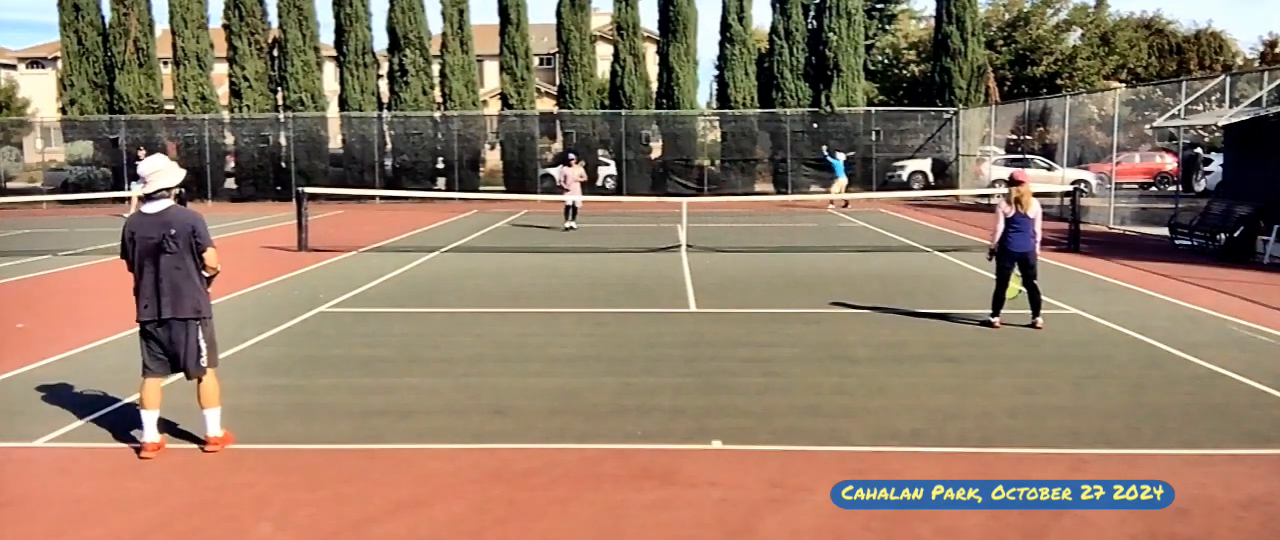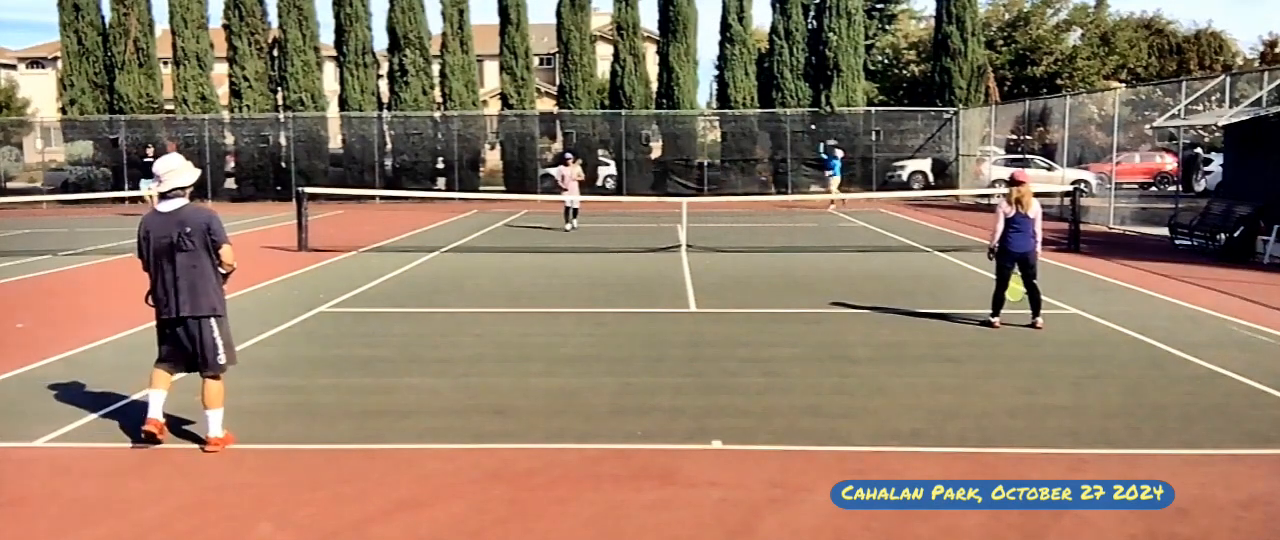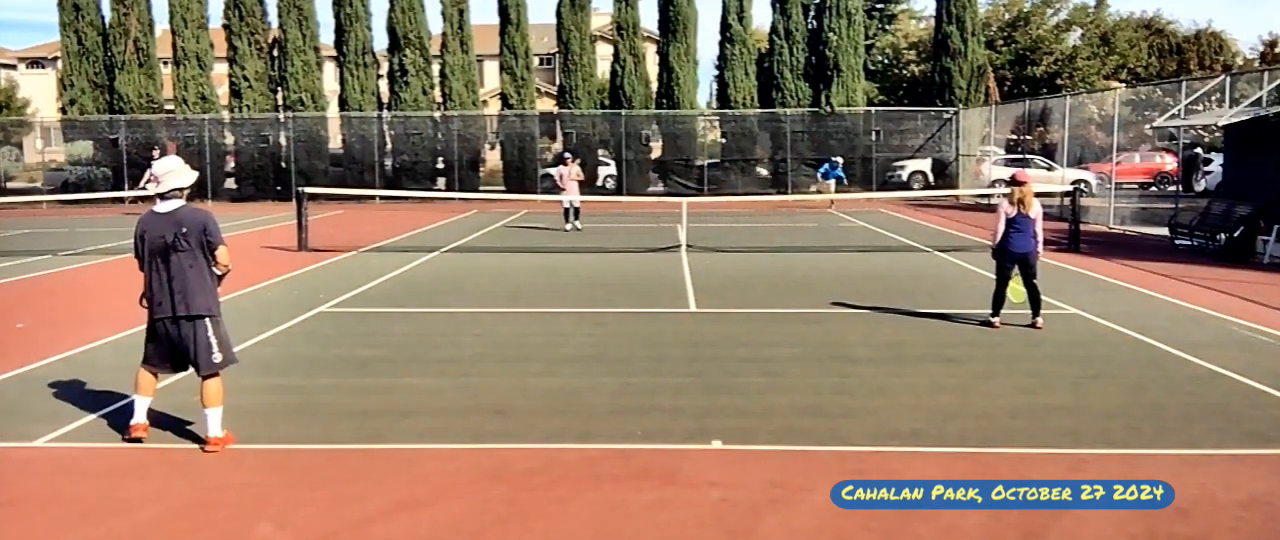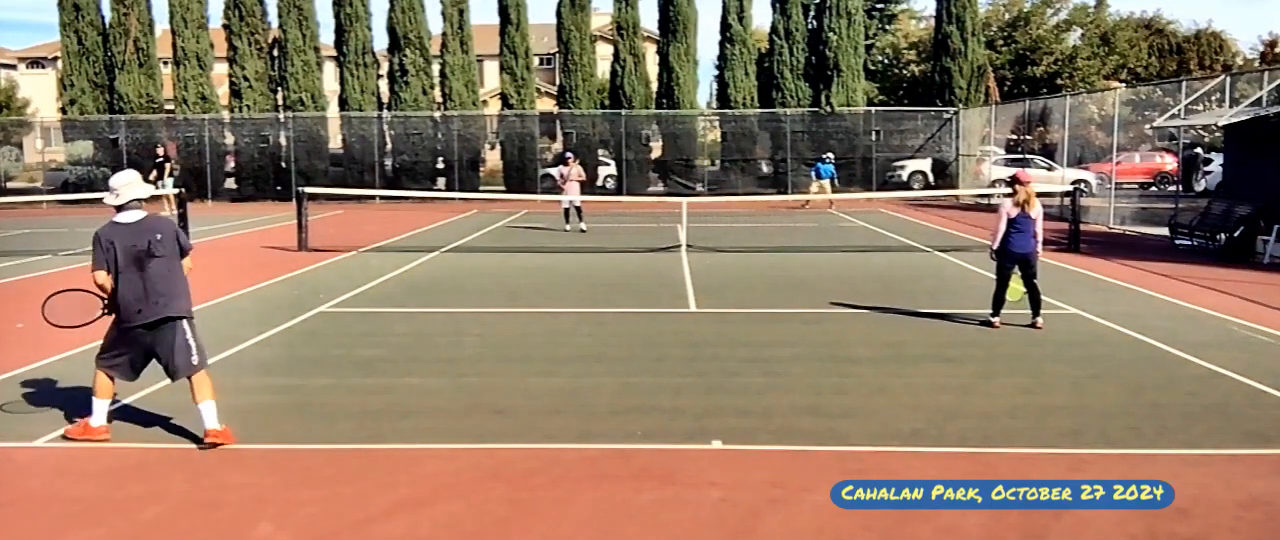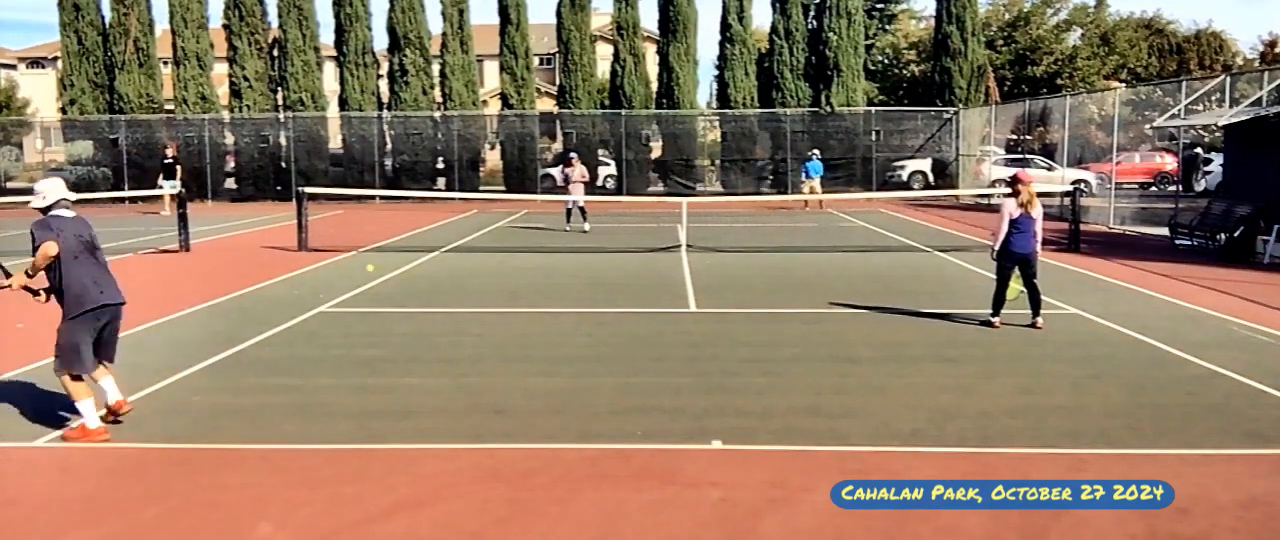
dt=0.3s
person 1, frame 1
left shoulder: (132, 223)
right shoulder: (190, 218)
left elbow: (131, 265)
right elbow: (211, 263)
right wrist: (202, 279)
left hip: (150, 310)
right hip: (189, 308)
left knee: (152, 375)
right knee: (205, 372)
left ankle: (150, 439)
right ankle: (214, 434)
person 1, frame 2
left shoulder: (148, 222)
right shoulder: (204, 216)
left elbow: (147, 266)
right elbow: (228, 260)
right wrist: (218, 275)
left hip: (167, 308)
right hip: (204, 306)
left knee: (164, 365)
right knee: (213, 372)
left ankle: (153, 418)
right ankle: (215, 435)
person 1, frame 3
left shoulder: (144, 223)
right shoulder: (201, 218)
left elbow: (144, 265)
right elbow: (223, 262)
right wrist: (211, 280)
left hip: (160, 309)
right hip: (197, 308)
left knee: (150, 366)
right knee: (211, 372)
left ankle: (138, 422)
right ankle: (215, 434)
person 1, frame 4
left shoulder: (104, 234)
right shoulder: (167, 225)
left elbow: (101, 279)
right elbow: (187, 263)
left wrist: (117, 297)
left hip: (129, 316)
right hip: (172, 312)
left knee: (105, 367)
right knee: (196, 370)
left ankle: (96, 424)
right ankle: (213, 428)
person 1, frame 5
left shoulder: (45, 225)
right shoulder: (83, 224)
left elbow: (51, 249)
left wrist: (28, 275)
right wrist: (53, 287)
left hip: (83, 305)
right hip: (112, 300)
left knee: (69, 369)
right knee: (93, 356)
left ankle: (92, 426)
right ankle: (115, 400)
person 2, frame 1
left shoulder: (1004, 204)
right shoulder: (1034, 204)
left elbow: (998, 229)
right elbow: (1037, 230)
left wrist: (992, 247)
right wrist: (1036, 248)
left hip: (1007, 249)
right hip: (1028, 250)
left knee: (1001, 285)
right knee: (1032, 285)
left ankle: (995, 318)
right ankle: (1037, 319)
person 2, frame 2
left shoulder: (1004, 204)
right shoulder: (1034, 204)
left elbow: (998, 229)
right elbow: (1038, 229)
left wrist: (992, 246)
right wrist: (1038, 247)
left hip: (1007, 249)
right hip: (1027, 250)
left knee: (1001, 285)
right knee: (1031, 284)
left ankle: (995, 318)
right ankle: (1037, 319)
person 2, frame 3
left shoulder: (1005, 204)
right shoulder: (1035, 204)
left elbow: (999, 229)
right elbow: (1038, 229)
left wrist: (994, 246)
right wrist: (1039, 247)
left hip: (1008, 249)
right hip: (1028, 250)
left knee: (1001, 284)
right knee: (1031, 284)
left ankle: (995, 318)
right ankle: (1037, 318)
person 2, frame 4
left shoulder: (1007, 203)
right shoulder: (1036, 204)
left elbow: (1000, 228)
right elbow: (1038, 229)
left wrist: (993, 247)
right wrist: (1038, 247)
left hip: (1009, 250)
right hip: (1028, 250)
left knee: (1002, 284)
right knee: (1031, 284)
left ankle: (995, 317)
right ankle: (1037, 318)
person 2, frame 5
left shoulder: (1009, 203)
right shoulder: (1036, 205)
left elbow: (1002, 229)
right elbow: (1038, 230)
left wrist: (995, 247)
right wrist: (1037, 248)
left hip: (1010, 250)
right hip: (1029, 251)
left knee: (1002, 284)
right knee: (1032, 284)
left ankle: (995, 318)
right ankle: (1037, 319)
